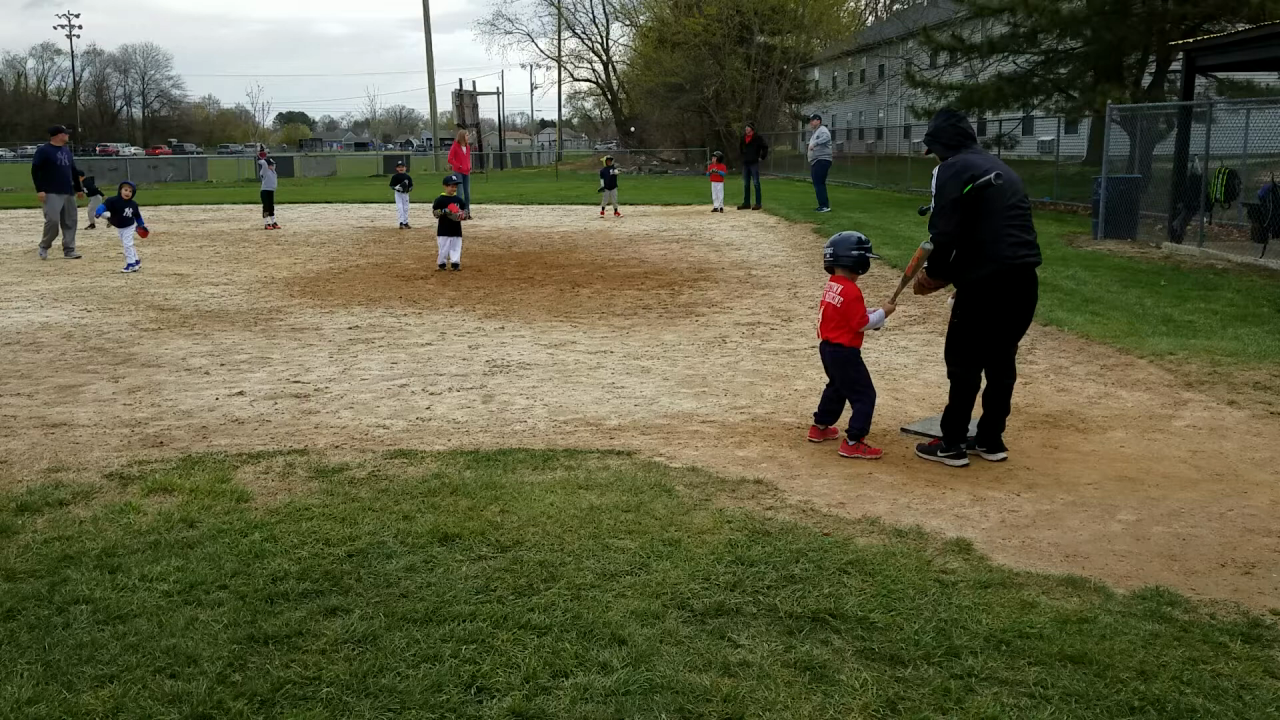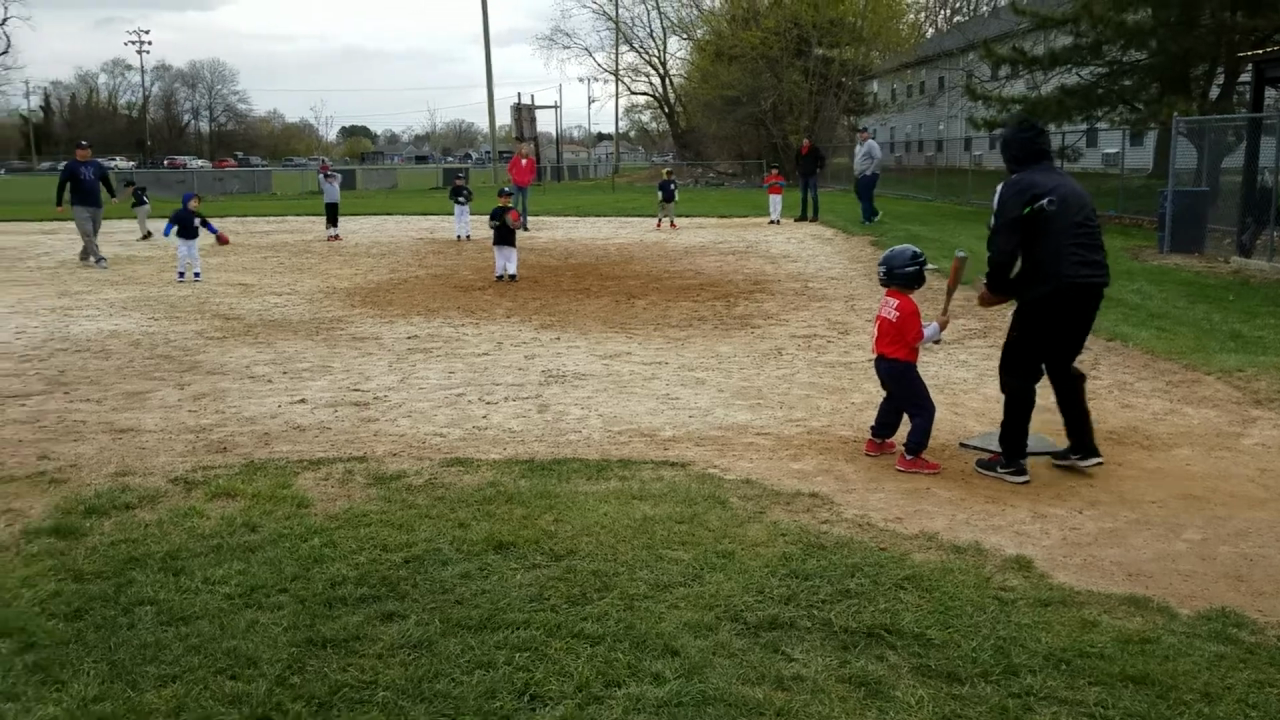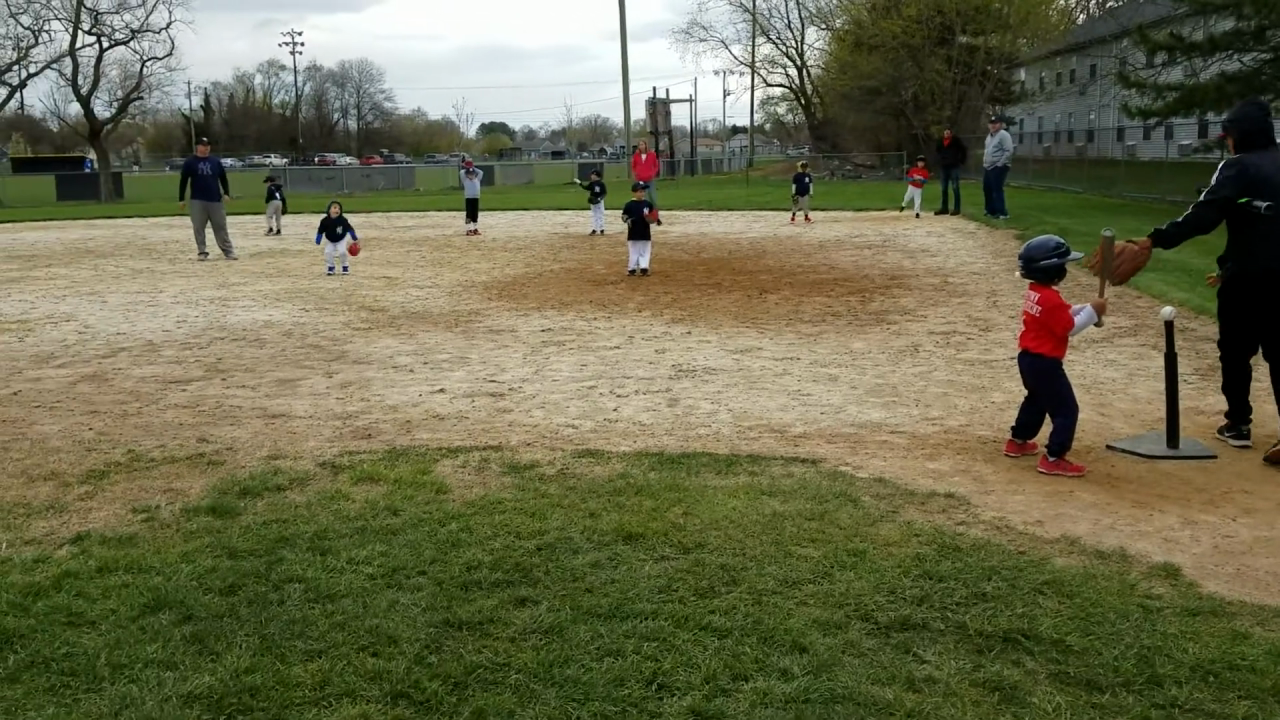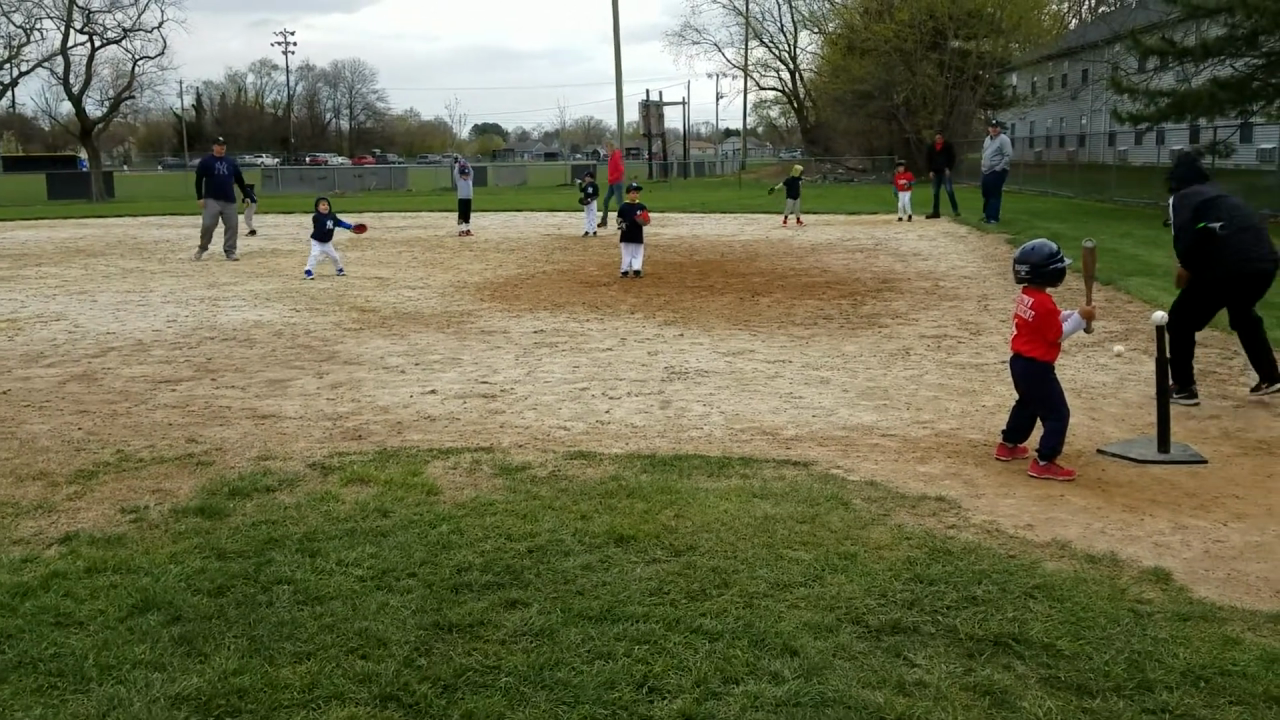
dt=1s
person 1, frame 1
left shoulder: (953, 169)
right shoulder: (1000, 167)
left elbow: (946, 231)
left wrist: (935, 272)
right wrist: (946, 272)
left hip: (987, 280)
right hip: (1023, 277)
left knee: (964, 360)
right knee: (1001, 360)
left ankle: (952, 444)
right ankle: (990, 440)
person 1, frame 2
left shoulder: (1016, 187)
right shoulder: (1072, 186)
left elbow: (1003, 248)
left wrist: (995, 286)
right wrist: (1012, 288)
left hip: (1050, 294)
right hip: (1089, 290)
left knee: (1017, 372)
right knee: (1062, 365)
left ankle: (1011, 460)
right ankle: (1083, 447)
person 1, frame 3
left shoulder: (1238, 168)
left elbow: (1204, 214)
left wrist: (1156, 239)
left hip: (1248, 275)
left knee: (1236, 349)
left ankle: (1239, 426)
person 1, frame 4
left shoulder: (1180, 198)
right shoulder: (1224, 196)
left elbow: (1186, 242)
left wrist: (1186, 267)
right wrist: (1192, 268)
left hip: (1228, 270)
left knee: (1179, 321)
right knee: (1243, 314)
left ankle: (1183, 388)
person 2, frame 1
left shoulder: (832, 285)
right shoulder: (851, 291)
right elbow: (861, 324)
left wrist: (872, 313)
right wrist: (883, 313)
left hip: (828, 347)
right hip: (844, 352)
left knee: (837, 387)
right knee: (864, 395)
left ankle: (820, 427)
right ankle: (853, 443)
person 2, frame 2
left shoulder: (888, 299)
right shoulder: (907, 306)
right elbow: (916, 339)
left wrist: (929, 327)
right wrist: (937, 327)
left hip: (883, 362)
right hip: (900, 366)
left knee: (894, 401)
right knee: (923, 410)
left ankle: (877, 440)
right ankle: (910, 457)
person 2, frame 3
left shoulder: (1033, 292)
right shoulder: (1050, 298)
left elbow: (1064, 313)
right elbow: (1069, 328)
left wrist: (1087, 308)
right wrist: (1092, 311)
left hip: (1028, 358)
right hip: (1045, 363)
left knee: (1036, 400)
right knee: (1066, 409)
left ankle: (1017, 441)
right ankle: (1053, 459)
person 2, frame 4
left shoulder: (1025, 295)
right shoulder: (1043, 302)
left elbow: (1052, 319)
right elbow: (1058, 334)
left wrist: (1076, 314)
right wrist: (1081, 318)
left hip: (1020, 361)
right hip: (1037, 367)
left knee: (1027, 404)
right knee: (1057, 413)
left ankle: (1009, 444)
right ankle: (1044, 462)
